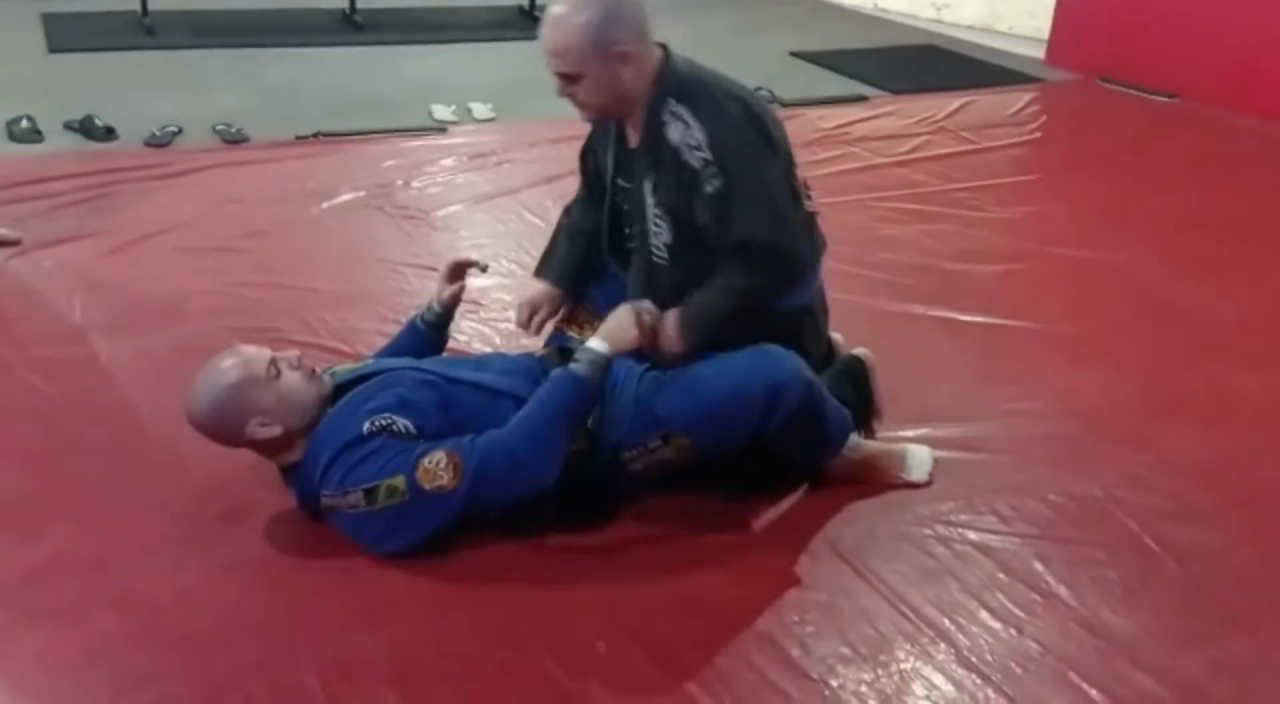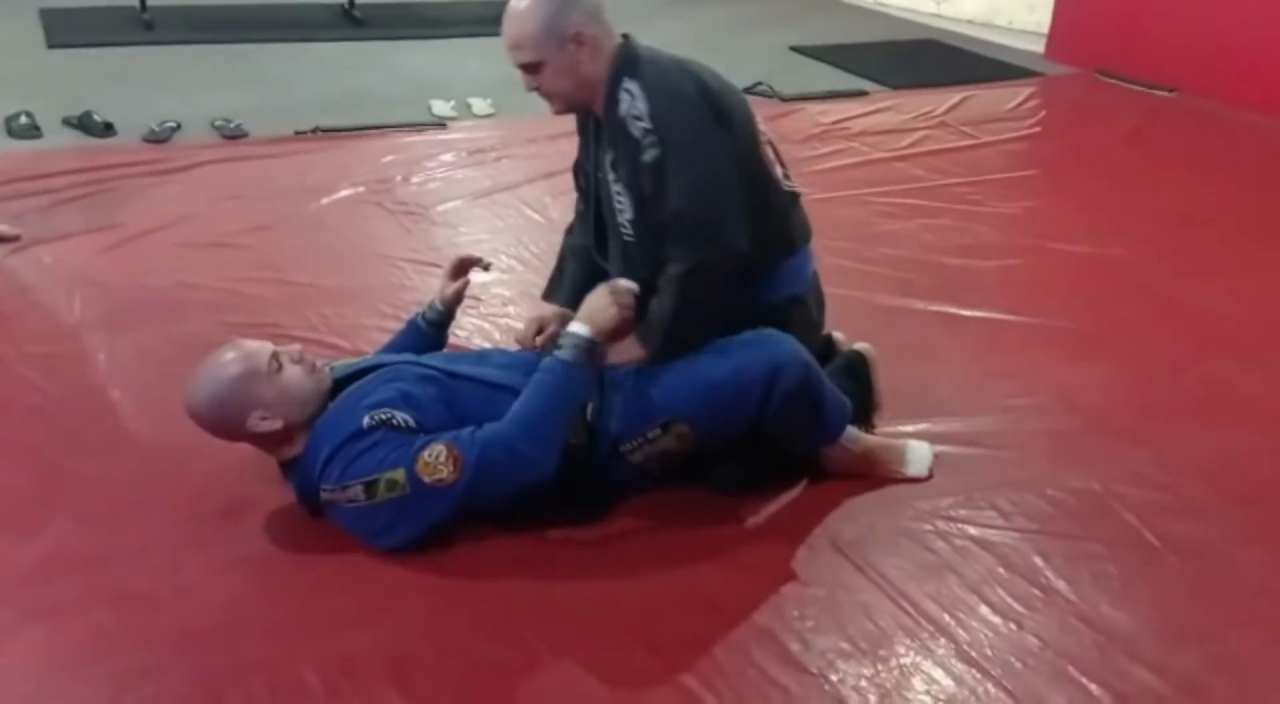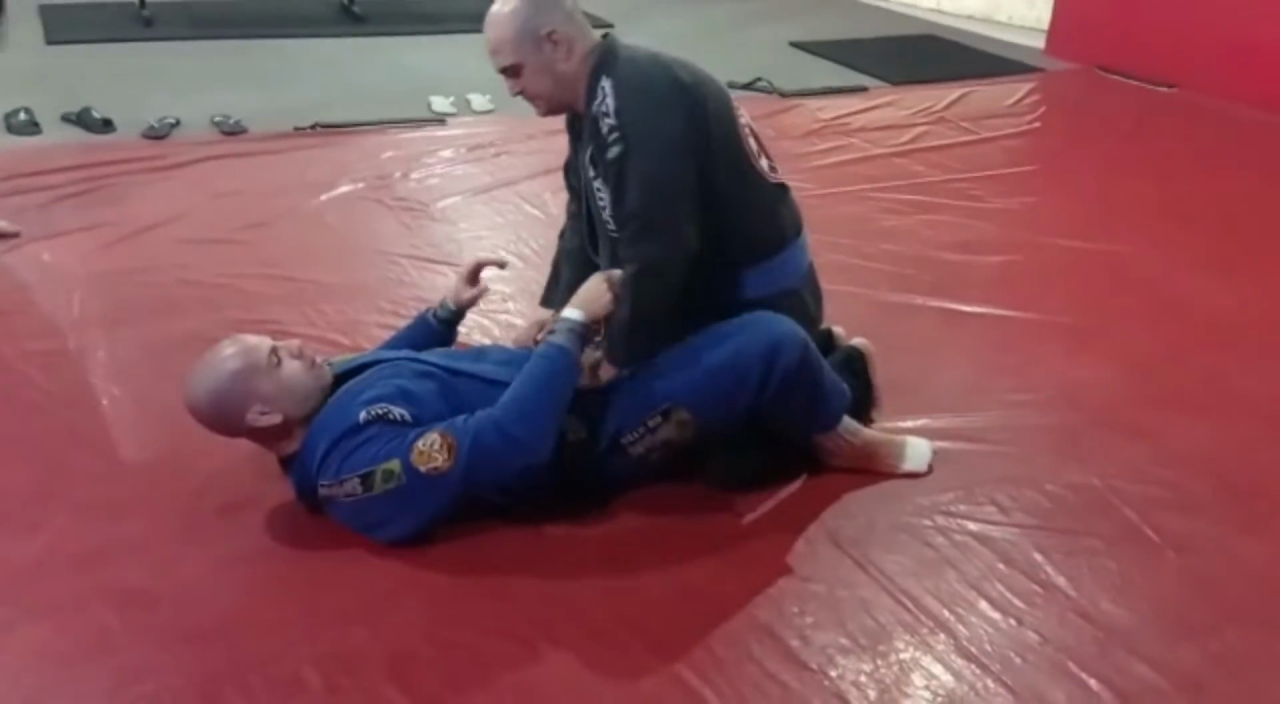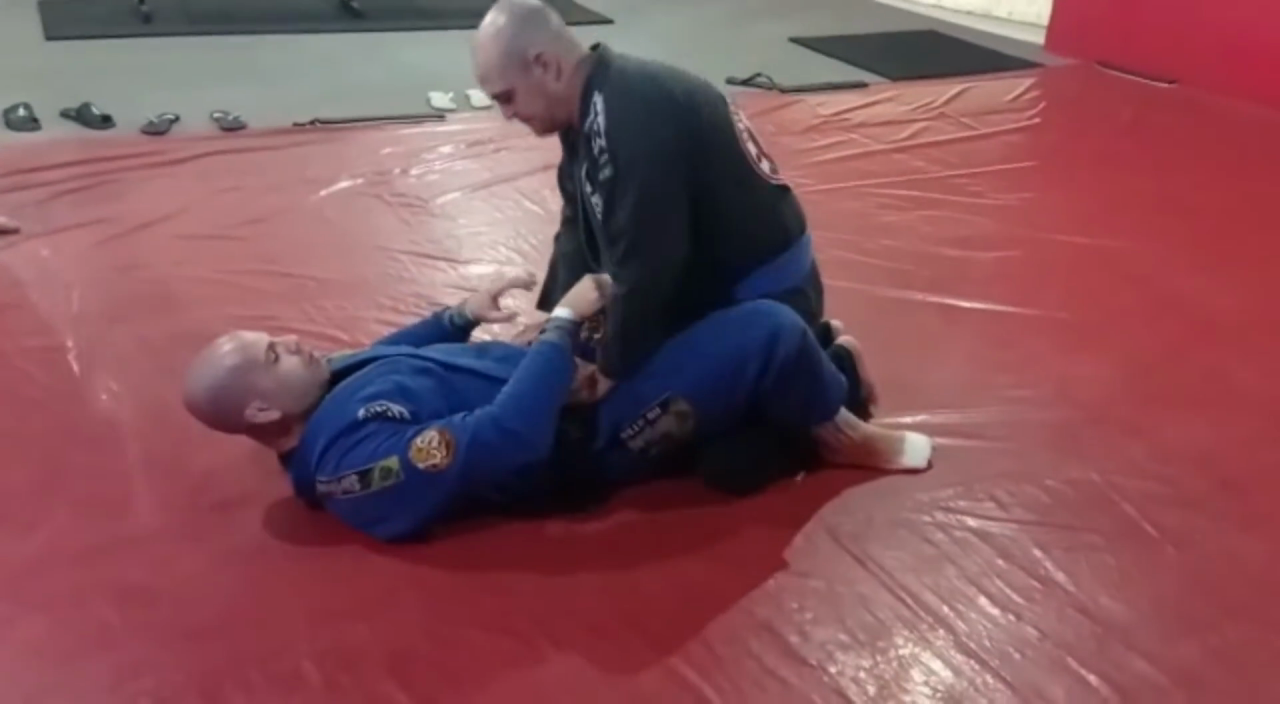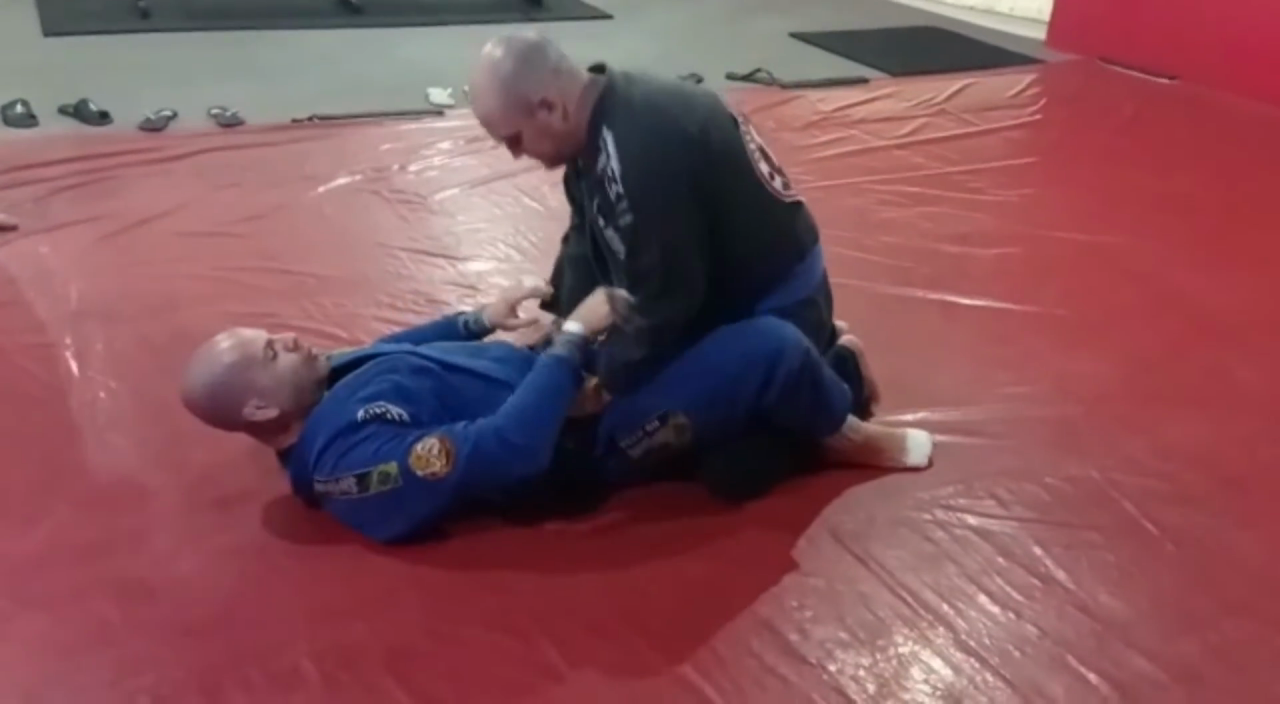
dt=0.2s
person 1, frame 1
left shoulder: (328, 406)
right shoulder: (360, 474)
right elbow: (518, 464)
left wrist: (436, 311)
right wrist: (600, 350)
left hip: (557, 370)
right hip: (595, 438)
right knee: (776, 377)
right ankle: (847, 456)
person 1, frame 2
left shoulder: (326, 404)
right shoulder: (360, 467)
right elbow: (518, 456)
left wrist: (438, 309)
right wrist: (584, 334)
left hip: (556, 369)
right hip: (596, 437)
right knee: (773, 360)
right ankle: (845, 450)
person 1, frame 3
left shoulder: (325, 404)
right shoulder: (359, 461)
right elbow: (513, 441)
left wrist: (446, 310)
right wrist: (574, 321)
left hip: (570, 378)
right hip: (592, 436)
right knee: (772, 342)
left ankle: (814, 364)
right ankle: (844, 441)
person 1, frame 4
left shoulder: (323, 398)
right shoulder: (357, 457)
left elbow: (388, 357)
right elbow: (511, 437)
left wrist: (461, 315)
right wrist: (564, 320)
left hip: (571, 379)
right hip: (591, 433)
right knee: (769, 330)
left ankle: (808, 361)
right ankle: (843, 437)
person 1, frame 5
left shoulder: (324, 390)
right shoulder: (353, 458)
left elbow: (394, 354)
right elbow: (512, 449)
left wrist: (478, 319)
right wrist: (574, 335)
left hip: (564, 381)
right hip: (590, 434)
right knee: (771, 347)
left ankle: (810, 355)
right ankle: (848, 438)
person 2, frame 1
left shoulder: (708, 129)
right shoulder: (617, 112)
left elbow: (772, 258)
right elbow: (596, 203)
left wrist: (691, 325)
right wrist: (555, 279)
left hip: (759, 321)
person 2, frame 2
left shoulder: (663, 106)
right shoulder: (606, 101)
left elbow: (708, 246)
right elbow: (595, 215)
left wrist: (650, 339)
right wrist: (563, 302)
left hip: (757, 304)
right hip: (693, 298)
person 2, frame 3
left shoulder: (637, 102)
right shoulder: (596, 102)
left elbow: (658, 247)
right elbow: (587, 218)
left wrist: (618, 355)
right wrist: (557, 307)
left hip: (754, 295)
right hip: (700, 284)
person 2, frame 4
left shoulder: (630, 116)
right shoulder: (594, 105)
left elbow: (646, 264)
right elbow: (581, 225)
left wrist: (610, 369)
right wrist: (552, 317)
left hip: (760, 289)
right hip: (709, 279)
left knee: (731, 459)
person 2, frame 5
left shoulder: (642, 150)
right shoulder: (602, 117)
left elbow: (665, 298)
right elbow: (587, 235)
left wrist: (610, 383)
right wrist: (556, 323)
left hip: (771, 301)
right hip: (716, 285)
left knee: (733, 470)
left ankle: (838, 379)
